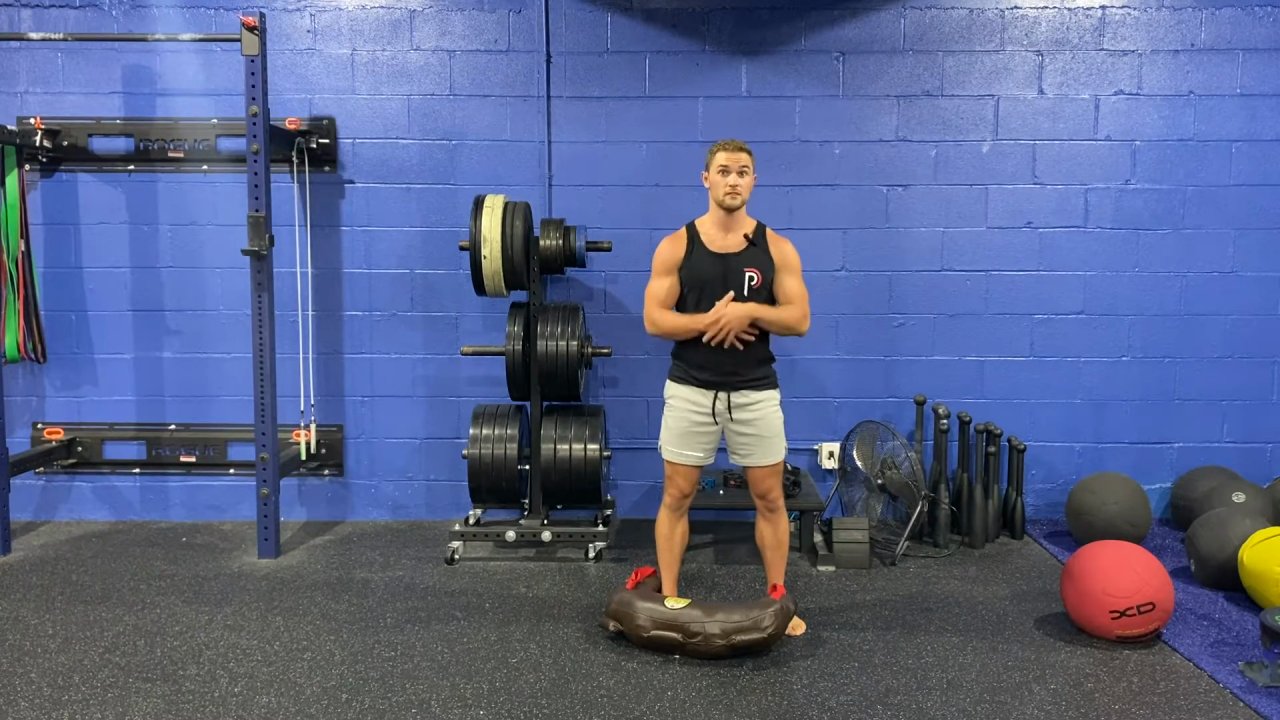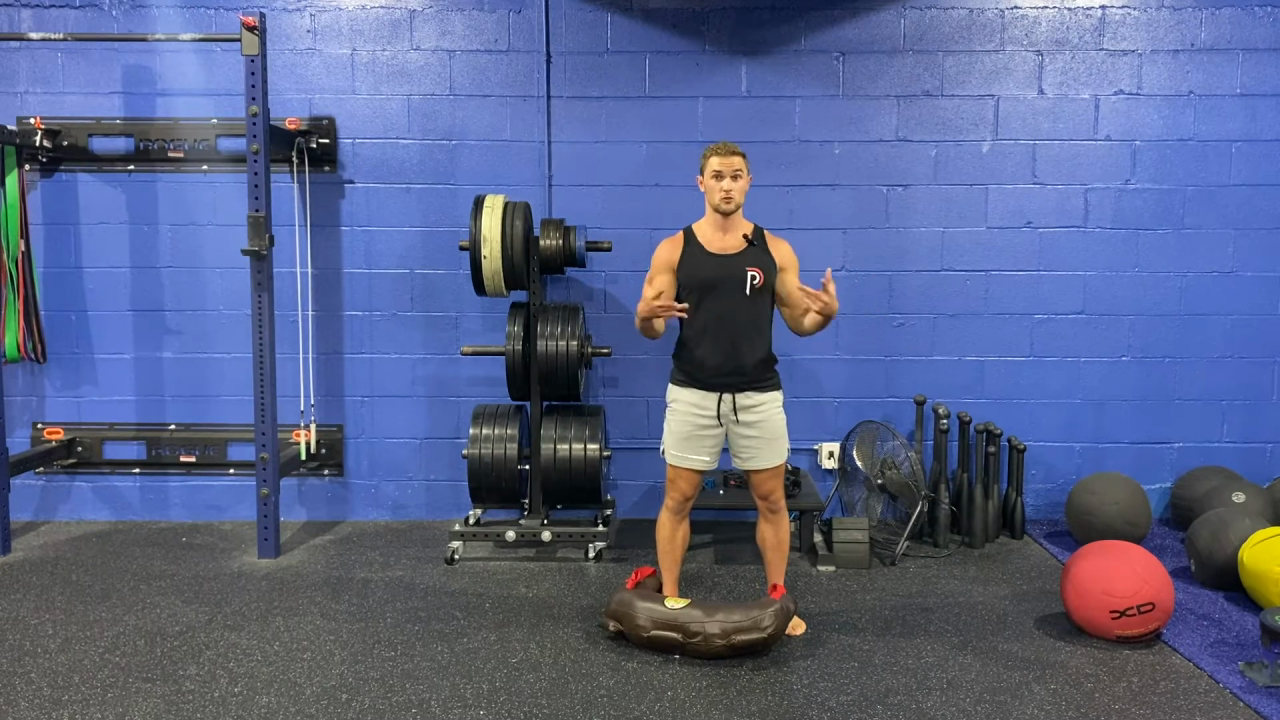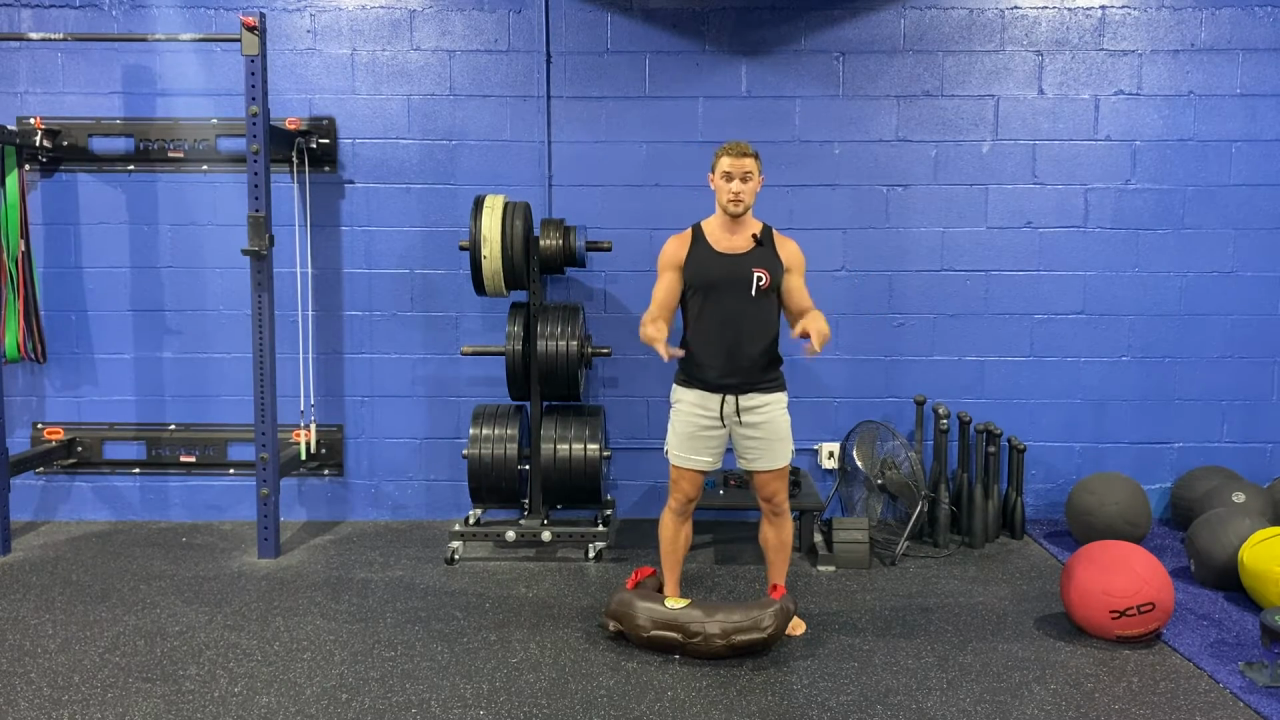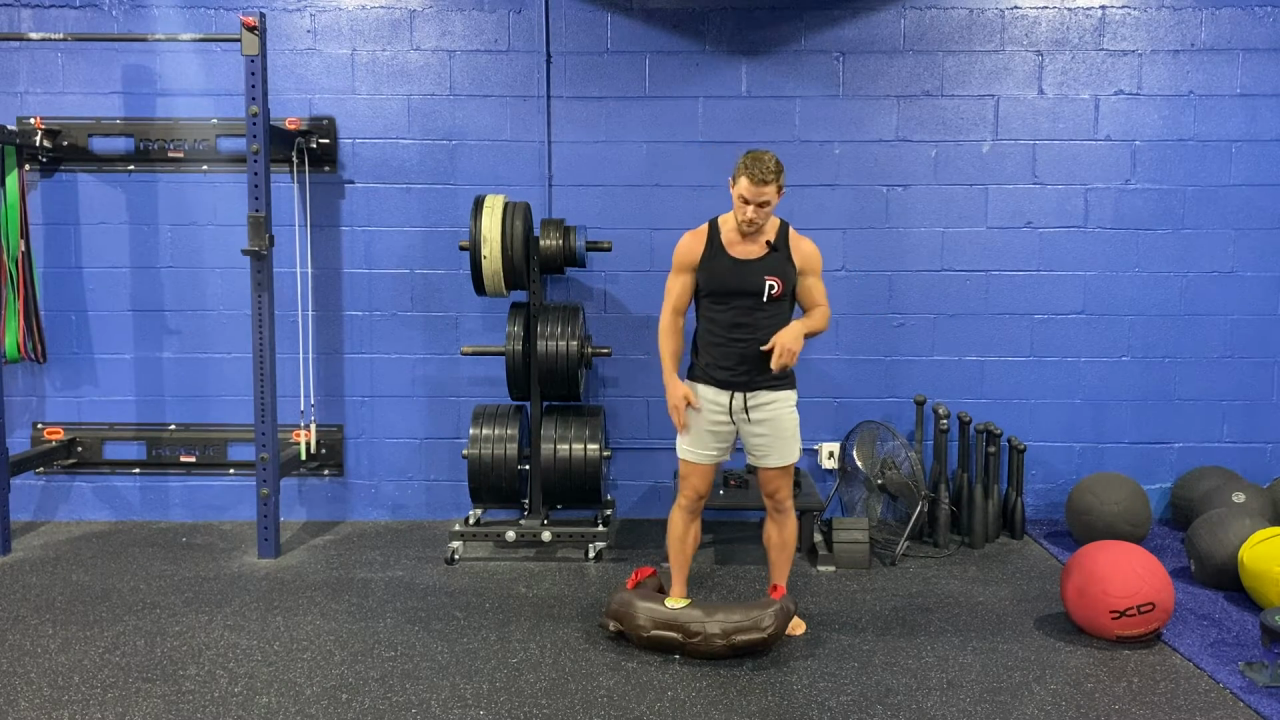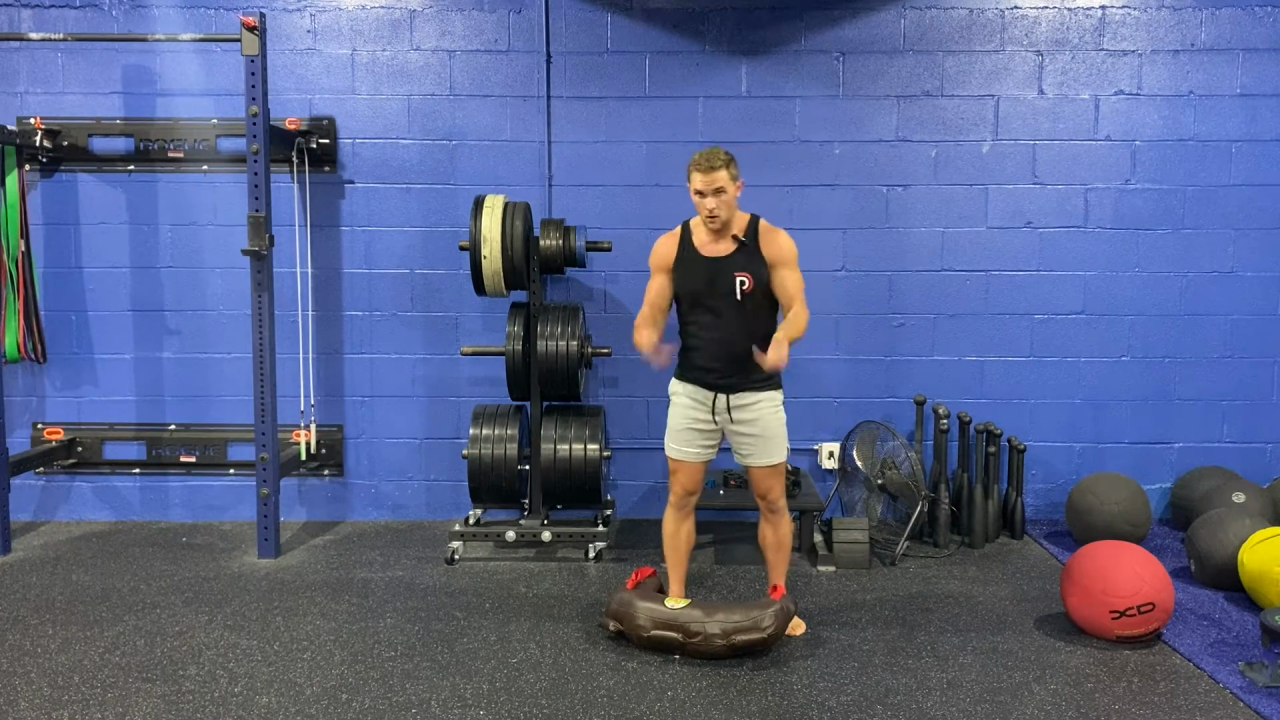
dt=0.5s
person 1, frame 1
left shoulder: (777, 248)
right shoulder: (676, 245)
left elbow: (800, 321)
right elbow: (654, 320)
left wrist: (751, 310)
right wrist: (709, 320)
left hip: (756, 391)
right hip: (690, 389)
left knee: (769, 499)
right knee: (676, 496)
right ankle: (668, 600)
person 1, frame 2
left shoulder: (775, 249)
right shoulder: (673, 249)
left elbow: (800, 324)
right elbow: (652, 330)
left wrist: (826, 313)
right wrist: (645, 314)
left hip: (759, 394)
right hip: (692, 393)
left knee: (771, 500)
right knee: (678, 499)
right ankle: (669, 599)
person 1, frame 3
left shoulder: (783, 248)
right shoulder: (680, 246)
left elbow: (801, 313)
right elbow: (659, 314)
left wrist: (814, 325)
right wrist: (651, 333)
left hip: (763, 395)
right hip: (696, 394)
left knee: (775, 503)
right knee: (681, 500)
right ankle: (670, 599)
person 1, frame 4
left shoulder: (800, 249)
right shoulder: (696, 243)
left elbow: (821, 311)
right elbow: (672, 314)
left wrist: (798, 328)
right wrist: (671, 379)
left hip: (772, 394)
right hip: (707, 390)
left knee: (779, 500)
right knee: (690, 497)
left ankle: (779, 600)
right ankle: (676, 598)
person 1, frame 5
left shoulder: (772, 241)
right shoulder: (669, 247)
left elbow: (796, 309)
right elbow: (653, 310)
left wrist: (782, 342)
right wrist: (646, 337)
left hip: (756, 393)
right hip: (692, 390)
left knee: (772, 500)
right knee: (682, 497)
left ankle: (778, 599)
right ankle: (675, 599)
